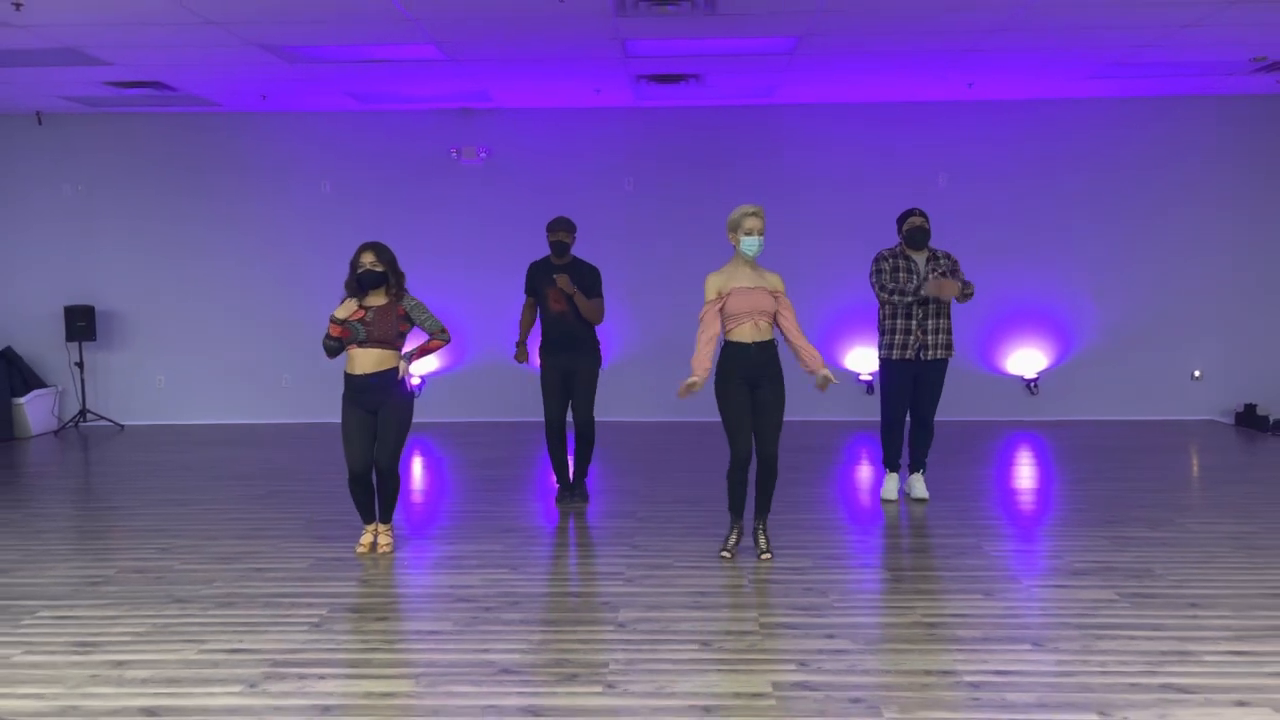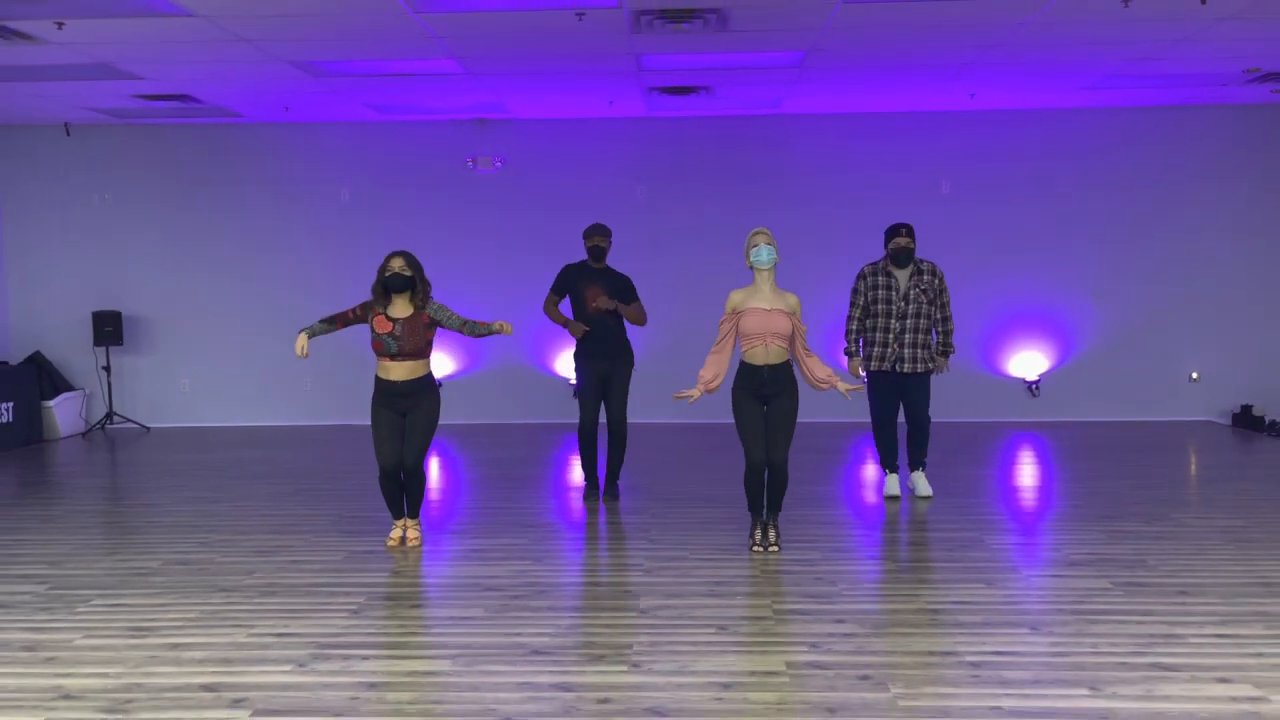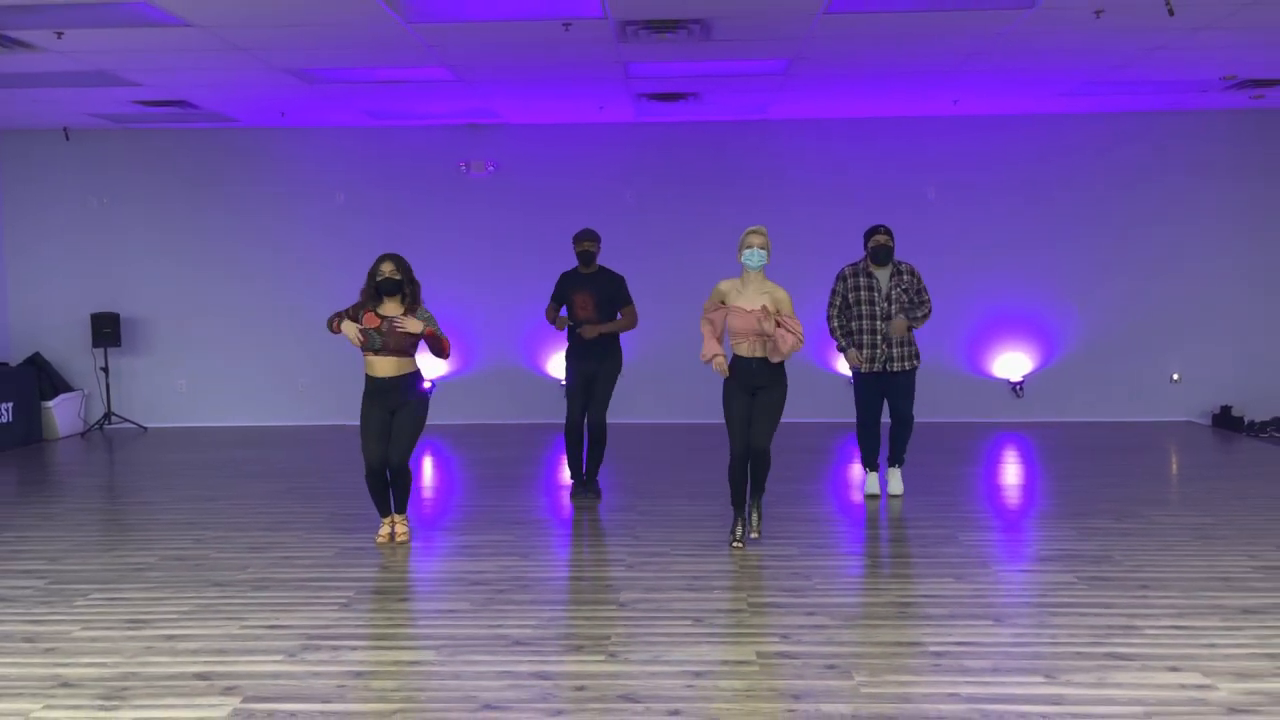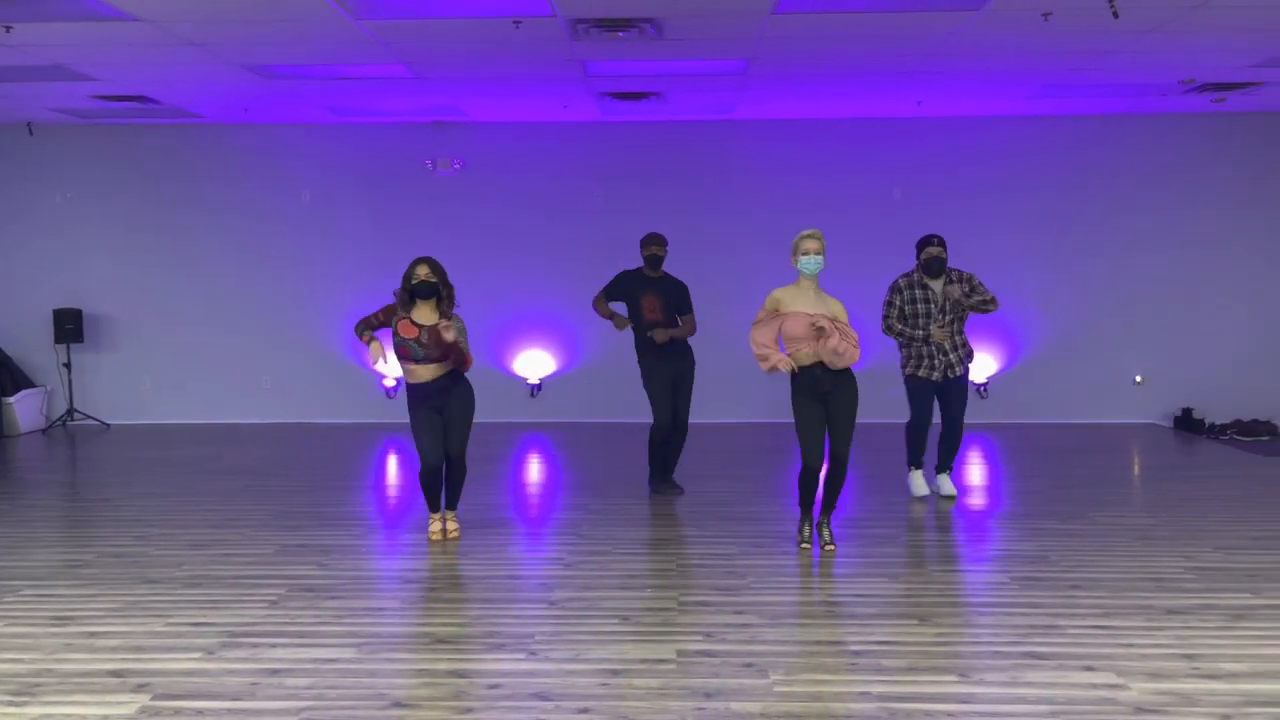
dt=1s
person 1, frame 1
left shoulder: (773, 281)
right shoulder: (716, 280)
left elbow: (789, 325)
right elbow: (708, 329)
left wrist: (816, 365)
right wrist: (698, 373)
left hip: (768, 364)
right hip: (732, 366)
left knee: (768, 452)
right knee: (741, 452)
left ankle: (760, 527)
right ankle: (736, 525)
person 1, frame 2
left shoulder: (791, 301)
right shoulder: (737, 298)
left elbow: (801, 350)
right elbow: (723, 346)
left wrist: (832, 380)
right wrist: (703, 385)
left hip: (782, 384)
right hip: (748, 384)
left knee: (778, 460)
right knee: (755, 459)
left ankle: (772, 522)
right ankle: (756, 523)
person 1, frame 3
left shoulder: (779, 295)
right shoulder: (725, 289)
left elbow: (795, 338)
right elbow: (709, 321)
left wrist: (774, 335)
right wrist: (714, 352)
left hip: (771, 377)
right hip: (738, 375)
left knee: (760, 445)
right knee: (739, 450)
left ankle: (756, 504)
right ankle: (739, 516)
person 1, frame 4
left shoulder: (834, 305)
right shoulder: (778, 297)
left elbow: (852, 353)
right elbow: (759, 335)
left wrist: (828, 336)
right wrist: (776, 359)
left hip: (839, 384)
right hip: (804, 385)
left knee: (840, 456)
right knee: (813, 461)
left ankle: (824, 520)
right ankle: (805, 518)
person 2, frame 1
left shoulder: (404, 303)
right shoulder: (350, 305)
left elbow: (442, 336)
right elbow: (331, 351)
left wrist: (408, 358)
right wrist: (336, 318)
left hip: (391, 391)
right hip: (355, 393)
left knee: (386, 464)
right knee: (357, 467)
left ankle: (385, 527)
right ankle: (368, 526)
person 2, frame 2
left shoulder: (429, 310)
right shoulder: (372, 310)
left elbow: (463, 325)
right elbow: (337, 322)
left wrist: (492, 327)
right wrist: (306, 333)
left hip: (423, 395)
right hip: (385, 397)
left knee: (412, 463)
right knee: (388, 465)
left ankle: (413, 522)
right ankle: (398, 522)
person 2, frame 3
left shoulder: (418, 313)
right shoulder: (364, 310)
left elbow: (444, 351)
right elbow: (333, 321)
left wrist: (425, 329)
right wrist: (343, 324)
left hip: (409, 393)
right hip: (375, 395)
left knee: (397, 460)
right knee: (374, 462)
left ankle: (400, 517)
right ankle: (386, 519)
person 2, frame 4
left shoulder: (453, 321)
right shoulder: (397, 313)
left elbow: (465, 365)
right elbow: (362, 325)
left wrist: (453, 343)
right wrist: (372, 341)
left hip: (455, 393)
right hip: (420, 399)
left knee: (455, 456)
right knee: (432, 460)
left ankle: (451, 514)
right ankle: (434, 515)
person 3, frame 1
left shoulder: (945, 260)
right shoulder: (884, 260)
left elbow: (967, 290)
right elbow: (885, 292)
left wrist: (957, 287)
right wrist: (924, 289)
left hip: (934, 352)
right hip: (896, 351)
left knee: (924, 415)
right knee: (893, 415)
left ankle: (916, 474)
right ankle: (891, 473)
person 3, frame 2
left shoulder: (932, 274)
right shoulder: (868, 275)
left elbow: (942, 316)
right elbow: (856, 316)
left wrist: (943, 351)
right wrist: (853, 353)
left hip: (917, 363)
right hip: (878, 362)
left knee: (919, 419)
right knee: (883, 420)
left ankle: (917, 473)
right ankle: (890, 474)
person 3, frame 3
left shoulder: (909, 274)
right shoulder: (848, 276)
left elbow: (925, 308)
right elbow: (834, 314)
left wrist: (906, 318)
right wrist: (846, 347)
left hip: (903, 360)
right hip: (866, 361)
left knee: (903, 416)
right knee: (867, 418)
left ankle: (895, 469)
right ankle: (871, 472)
person 3, frame 4
left shoulder: (962, 279)
right shoulder: (902, 286)
left elbow: (991, 303)
right elbow: (890, 325)
left wrist: (963, 297)
right wrist: (927, 335)
left hip: (956, 363)
right hip: (918, 365)
left knee: (954, 421)
right knee: (920, 417)
left ankle: (942, 473)
right ankle: (915, 470)
person 4, frame 1
left shoulder: (588, 272)
right shoulder: (536, 270)
left elbow: (597, 317)
right elbow: (530, 307)
left wrist: (573, 290)
right wrist: (521, 342)
left hip: (584, 356)
right hip: (551, 356)
left knee: (584, 419)
right knee: (554, 421)
left ankle: (580, 480)
right ankle: (564, 483)
person 4, frame 2
left shoulder: (621, 280)
right shoulder: (571, 273)
left elbow: (641, 318)
right elbow: (548, 306)
left wrist: (616, 306)
right wrist: (569, 324)
left hip: (620, 359)
right hip: (588, 359)
left knee: (617, 421)
right knee: (588, 421)
left ankle: (612, 481)
right ankle: (591, 481)
person 4, frame 3
left shoulder: (613, 280)
right shoulder: (566, 280)
left elbow: (631, 319)
right elbow: (551, 311)
left wrist: (599, 329)
right wrist: (556, 319)
left hip: (606, 360)
right hip: (577, 360)
left knee: (596, 419)
right knee: (573, 421)
left ankle: (592, 478)
right ankle: (578, 479)
person 4, frame 4
left shoulder: (677, 287)
right shoulder: (627, 280)
left elbow: (690, 326)
right elbow: (598, 301)
left wrist: (669, 333)
right wrist: (612, 316)
left hip: (681, 358)
right hip: (653, 361)
left knee: (681, 420)
right knee: (662, 419)
left ankle: (667, 475)
right ankle: (656, 477)
